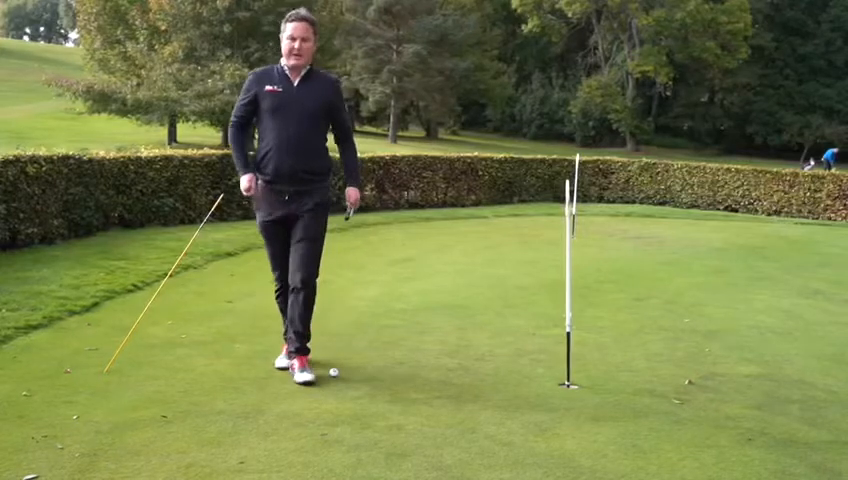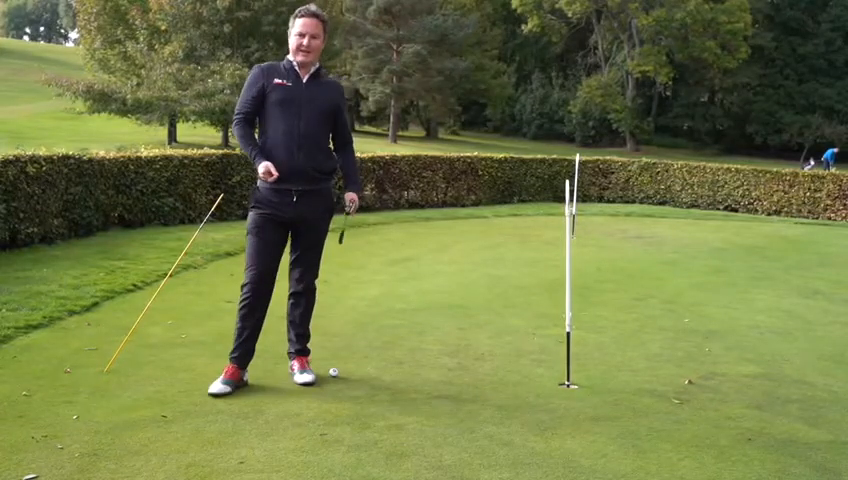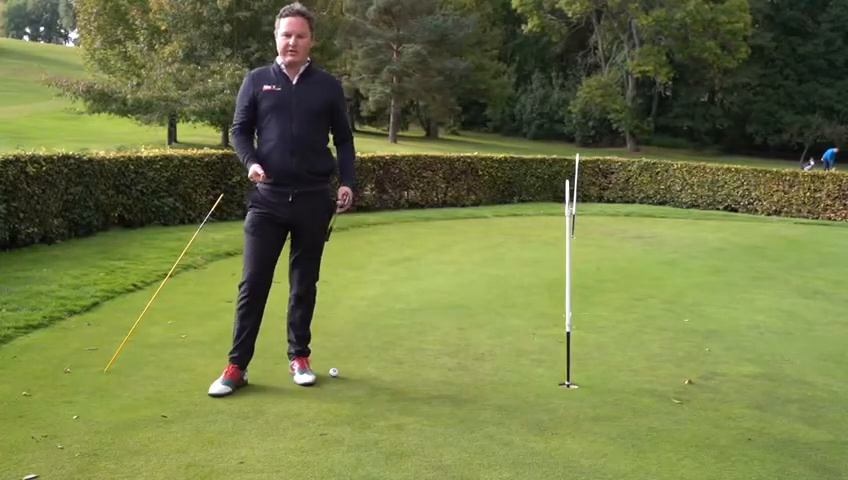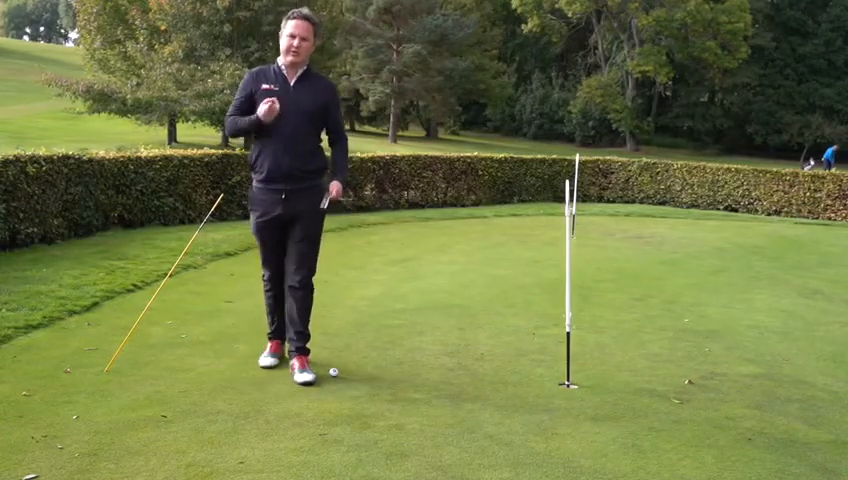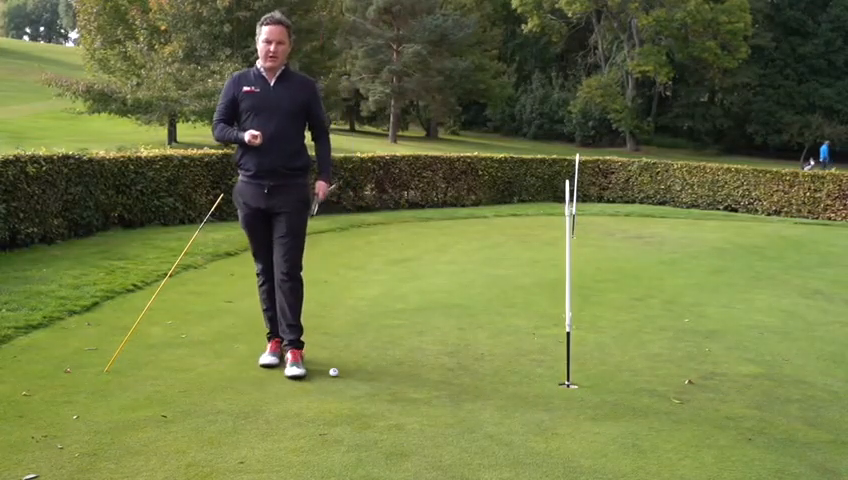
dt=1s
person 1, frame 1
left shoulder: (328, 86)
right shoulder: (259, 80)
left elbow: (344, 137)
right elbow: (237, 126)
left wrist: (353, 182)
right wrist: (244, 170)
left hip: (312, 195)
right hip: (270, 194)
left knee: (303, 278)
right knee: (281, 278)
left ankle: (298, 353)
right ankle: (290, 340)
person 1, frame 2
left shoulder: (333, 89)
right shoulder: (264, 75)
left elbow: (343, 144)
right elbow: (241, 121)
left wrist: (352, 187)
right wrist: (258, 159)
left hip: (316, 198)
right hip: (270, 196)
left knee: (304, 282)
right knee: (256, 281)
left ankle: (299, 356)
right ankle: (237, 365)
person 1, frame 3
left shoulder: (329, 85)
right shoulder: (257, 80)
left elbow: (344, 139)
right elbow: (240, 130)
left wrist: (347, 182)
right wrist: (251, 162)
left hip: (314, 199)
right hip: (267, 197)
left knee: (304, 283)
right knee: (253, 282)
left ankle: (299, 357)
right ankle: (237, 366)
person 1, frame 4
left shoulder: (325, 88)
right shoulder: (256, 78)
left elbow: (338, 138)
right elbow: (231, 124)
left wrist: (338, 176)
right wrist: (258, 118)
left hip: (308, 195)
right hip: (265, 192)
left knee: (300, 278)
right knee: (272, 275)
left ankle: (299, 353)
right ankle: (276, 339)
person 1, frame 5
left shoulder: (304, 86)
right shoulder: (238, 82)
left elbow: (321, 134)
right elbow: (219, 127)
left wrist: (324, 176)
right wrist: (242, 136)
left hip: (291, 190)
right hip: (251, 189)
left knee: (288, 270)
right knee: (265, 269)
left ankle: (293, 347)
right ankle: (274, 338)
